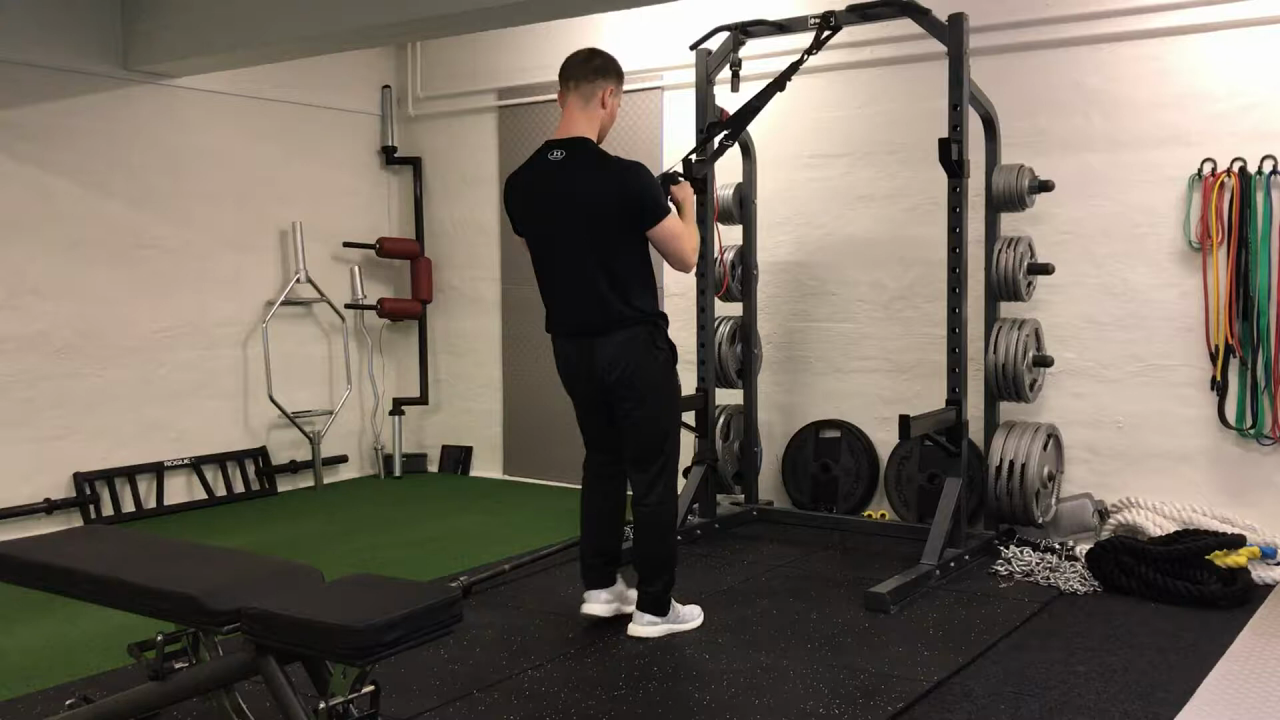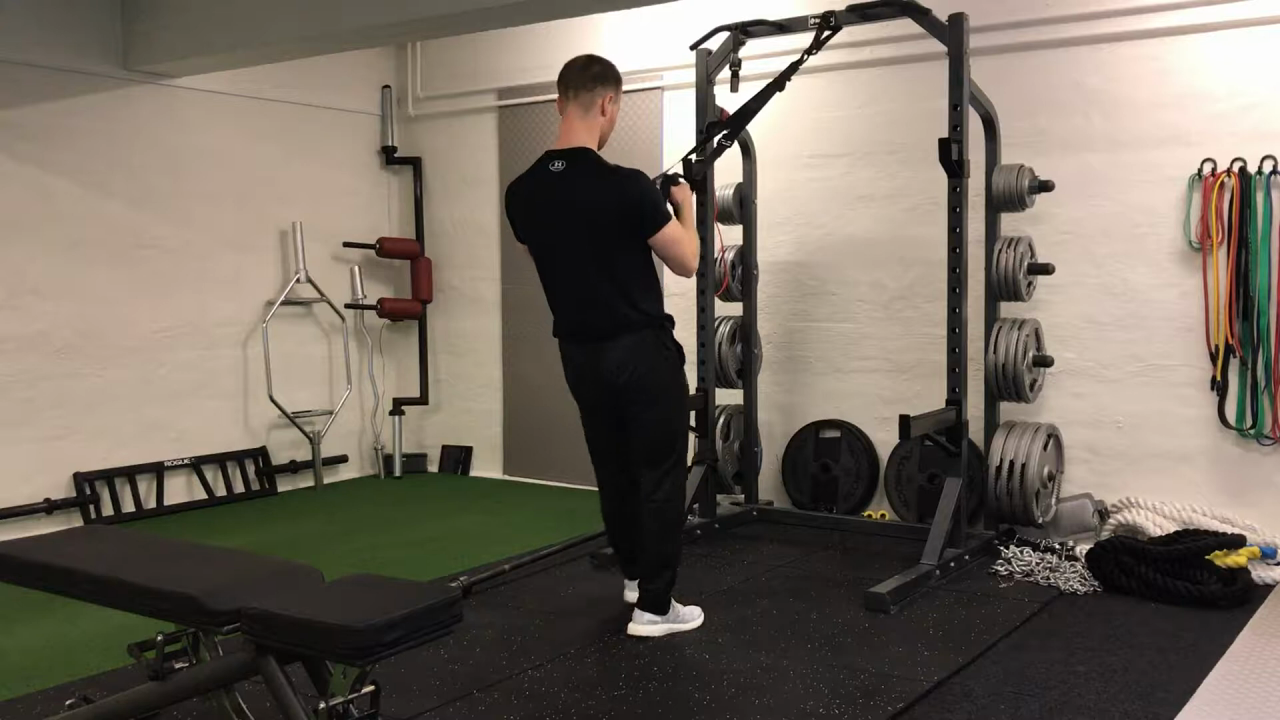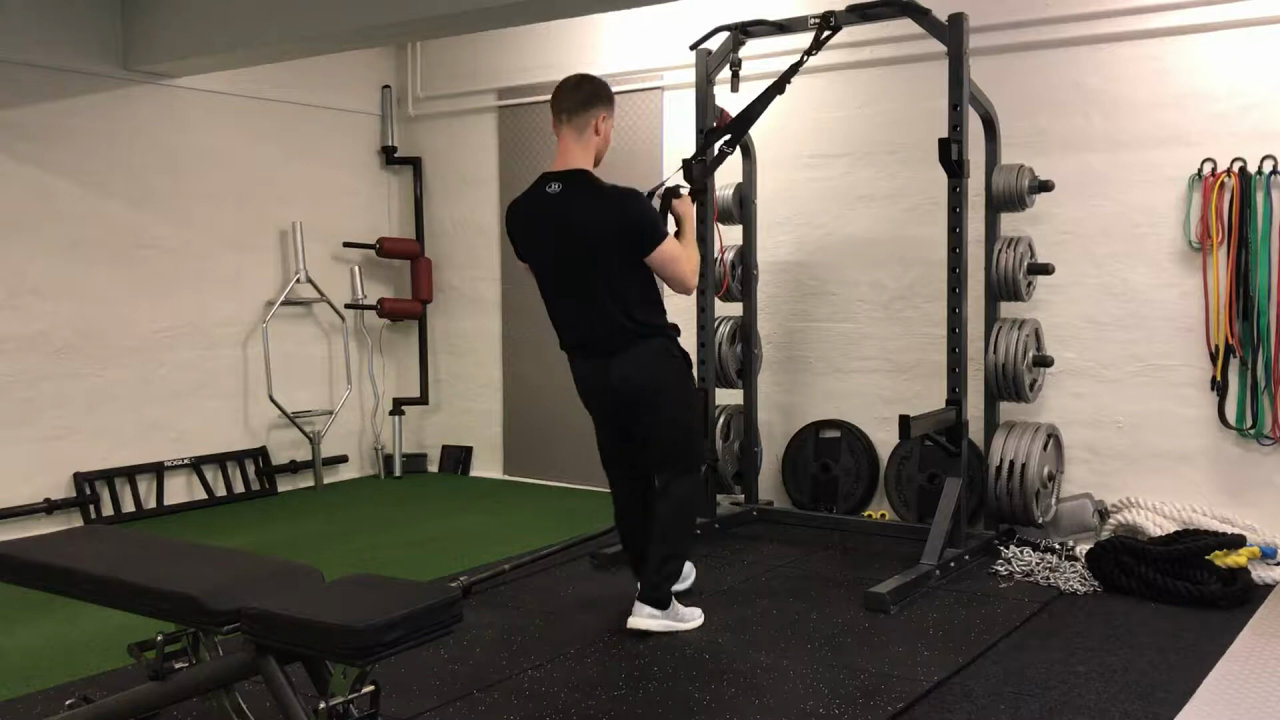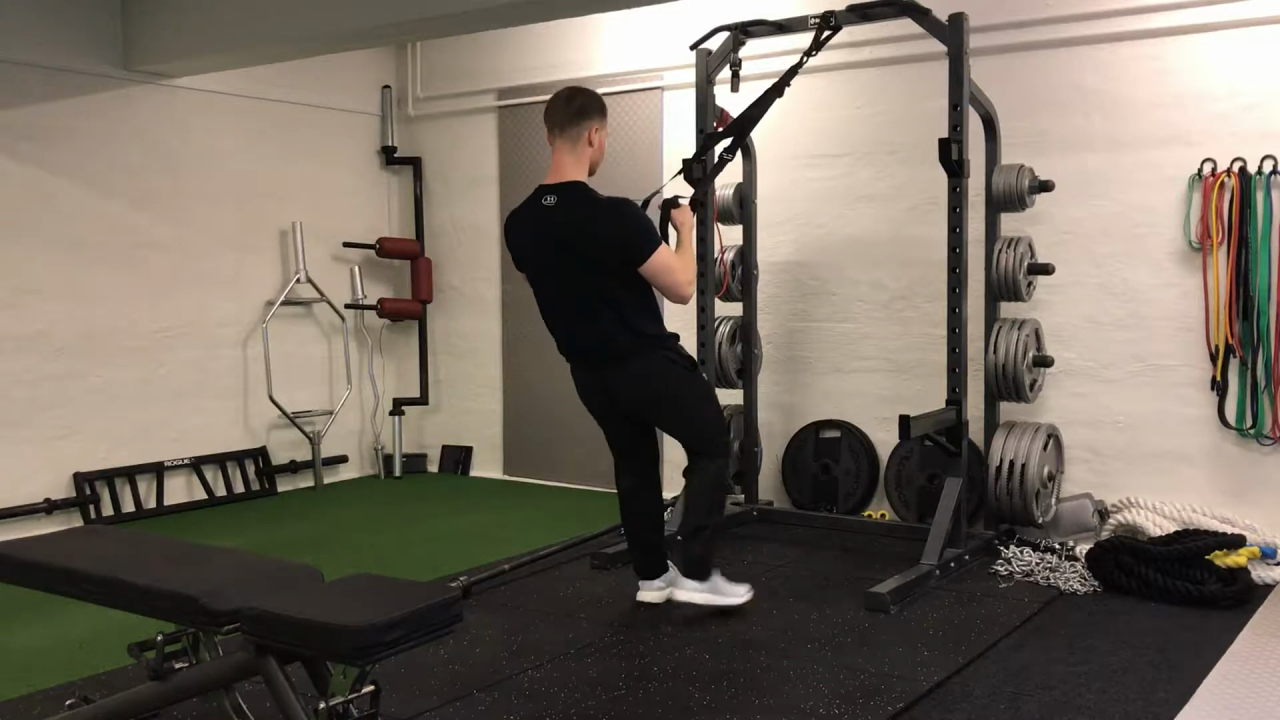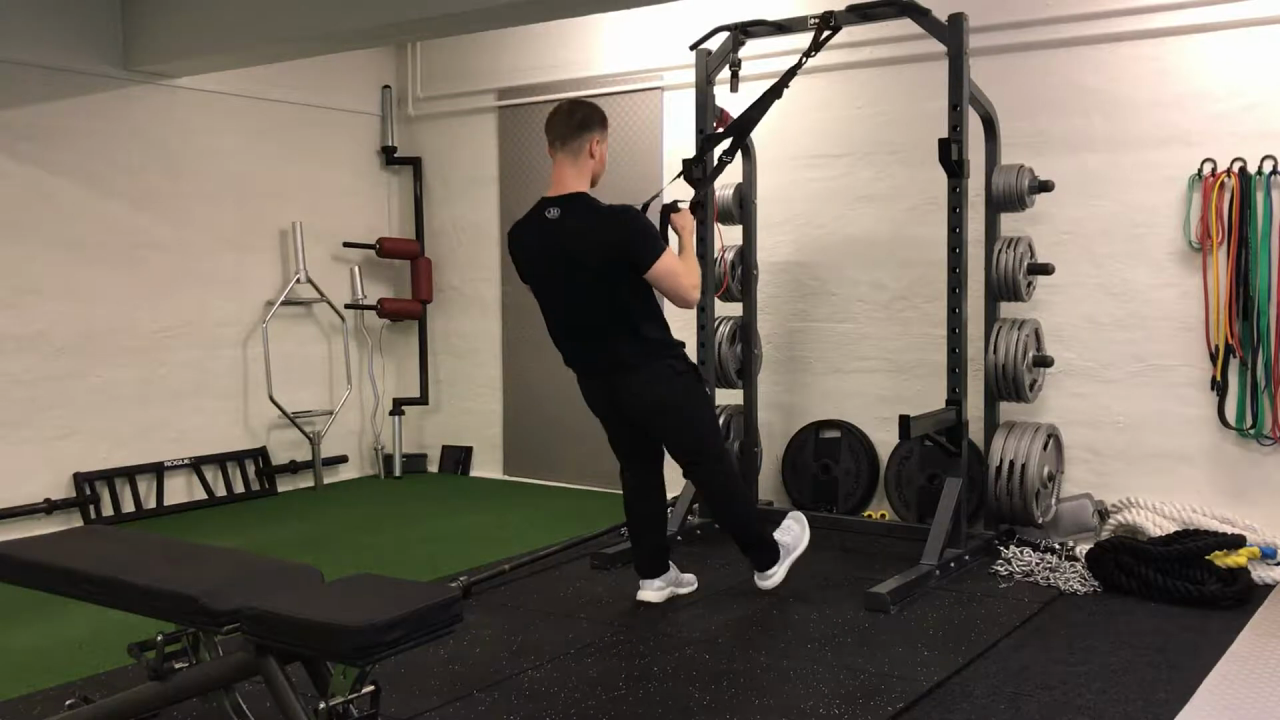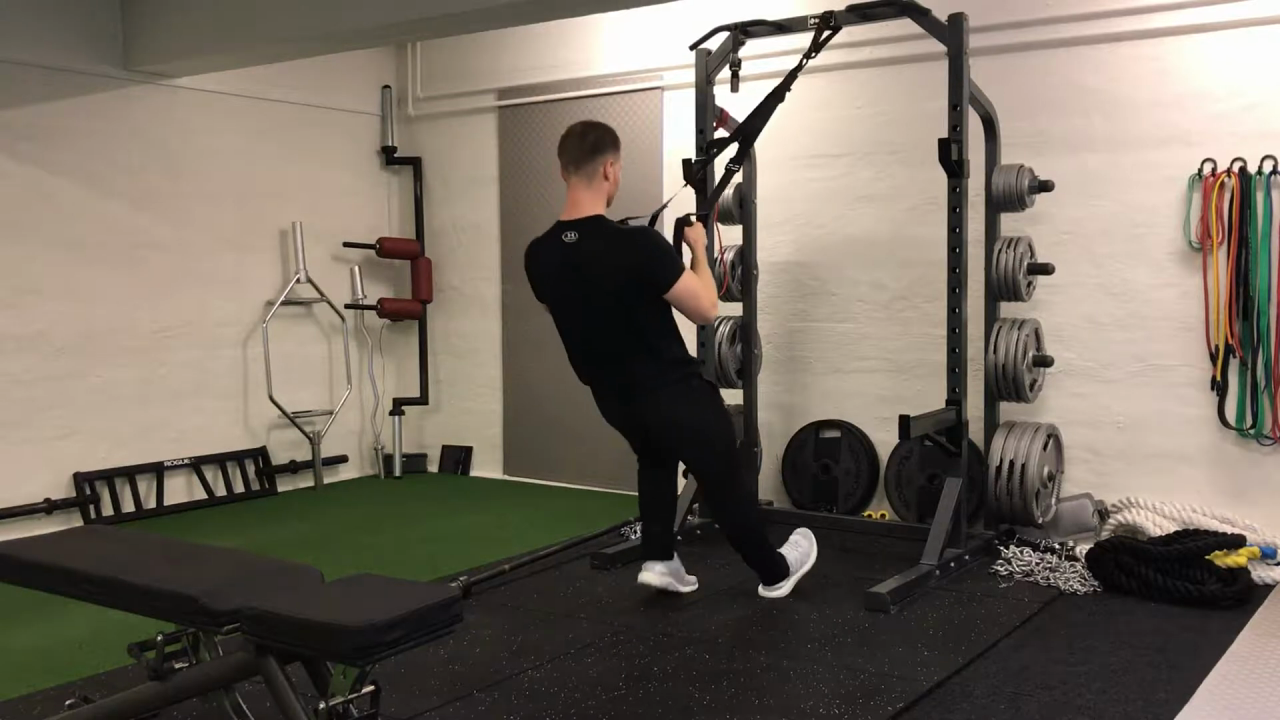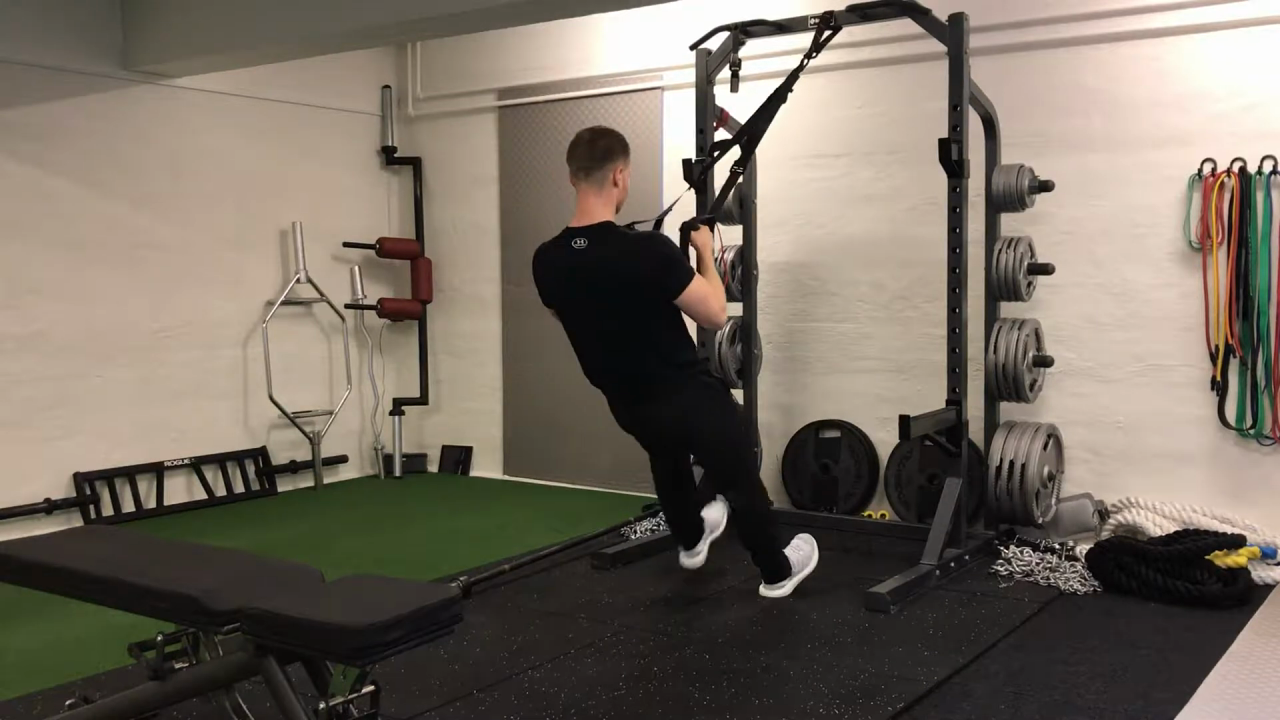
dt=0.2s
person 1, frame 1
left shoulder: (521, 184)
right shoulder: (624, 177)
right elbow: (685, 257)
right wrist: (685, 205)
left hip: (572, 347)
right hip: (632, 346)
left knee: (603, 464)
right knee: (653, 476)
left ankle: (600, 586)
right ankle: (654, 607)
person 1, frame 2
left shoulder: (522, 192)
right shoulder: (624, 186)
right elbow: (686, 262)
right wrist: (684, 208)
left hip: (579, 353)
right hip: (640, 350)
left knee: (615, 469)
right knee: (662, 475)
left ankle: (637, 574)
right ankle: (654, 607)
person 1, frame 3
left shoulder: (522, 212)
right shoulder: (622, 206)
right elbow: (686, 278)
right wrist: (687, 222)
left hip: (588, 366)
right hip: (648, 358)
left knee: (627, 471)
right knee: (681, 470)
left ankle: (657, 575)
right ankle: (653, 599)
person 1, frame 4
left shoulder: (520, 225)
right shoulder: (615, 217)
right elbow: (680, 287)
right wrist: (685, 232)
left hip: (590, 372)
right hip: (650, 363)
left knee: (634, 466)
right knee: (712, 450)
left ankle: (654, 574)
right ankle: (695, 573)
person 1, frame 5
left shoulder: (524, 236)
right shoulder: (620, 224)
right elbow: (687, 292)
right wrist: (686, 235)
left hip: (596, 381)
right hip: (654, 373)
left knee: (639, 468)
right knee: (712, 468)
left ankle: (654, 573)
right ankle: (767, 559)
person 1, frame 6
left shoulder: (540, 257)
right shoulder: (637, 245)
right elbow: (705, 310)
right wrist: (699, 250)
left hip: (614, 400)
right hip: (672, 394)
left knee: (656, 458)
right knee: (725, 484)
left ankle: (659, 560)
right ankle: (775, 572)
person 1, frame 7
left shoulder: (548, 262)
right shoulder: (648, 251)
right elbow: (715, 314)
right wrist: (706, 254)
left hip: (627, 403)
right hip: (686, 396)
left knee: (668, 453)
right knee: (738, 478)
left ankle: (692, 539)
right ankle: (778, 571)
